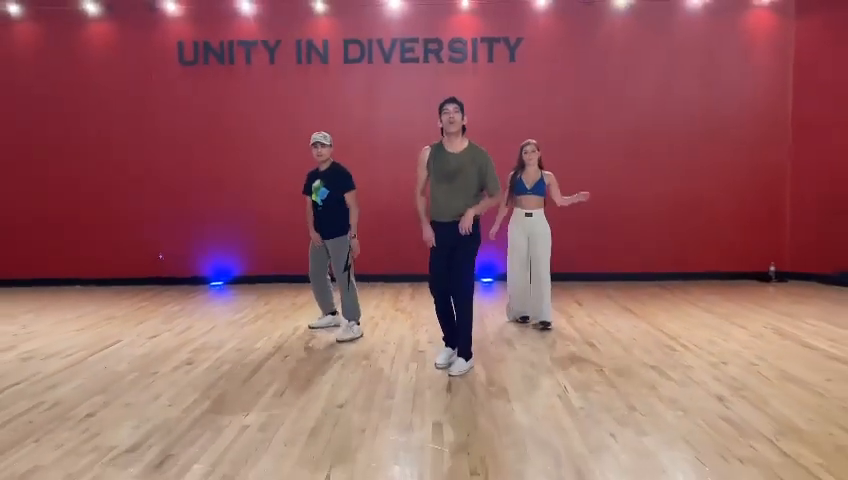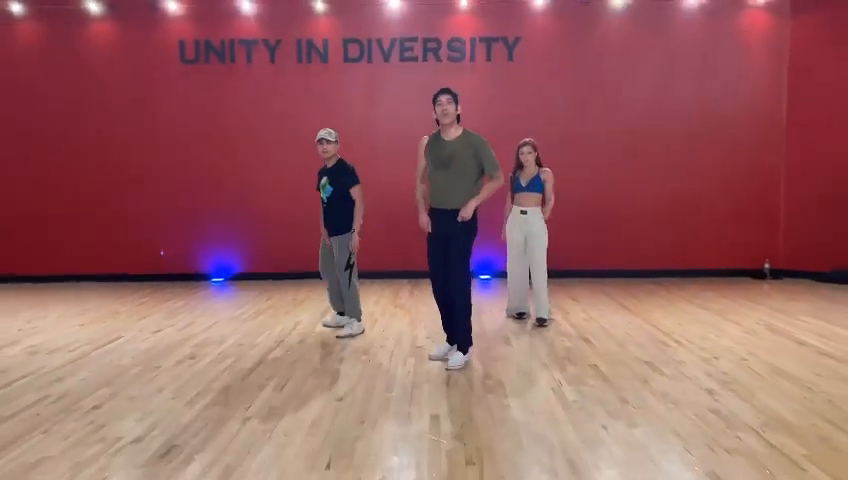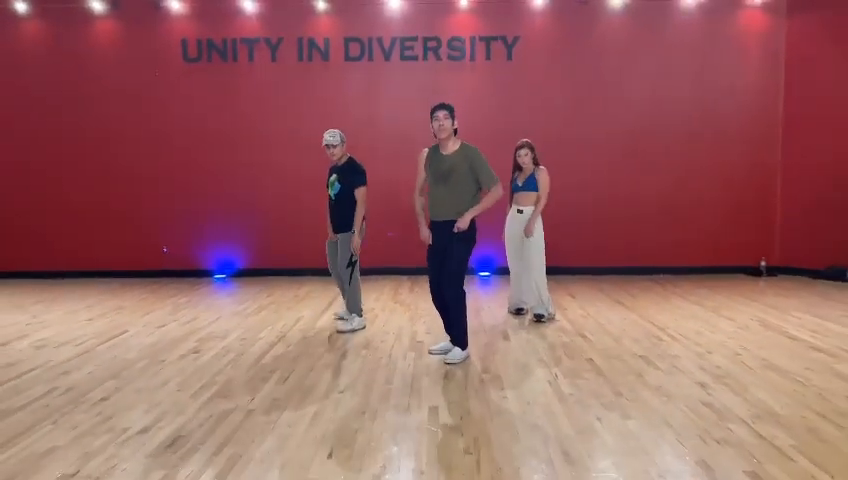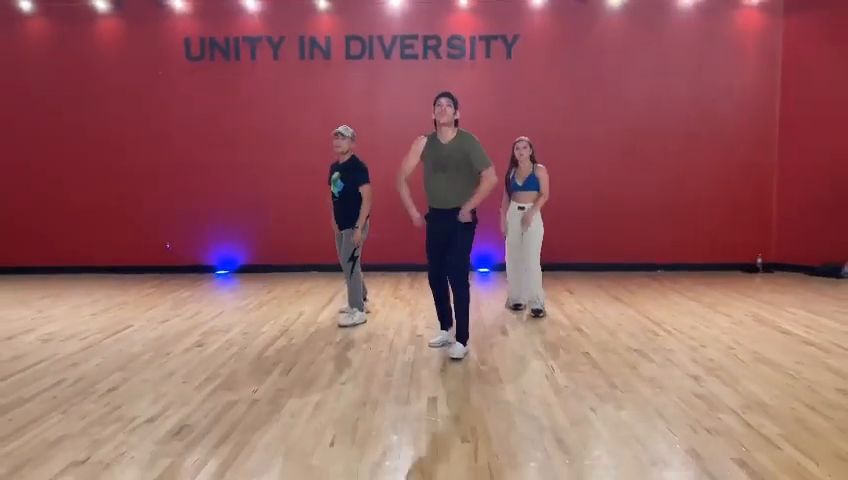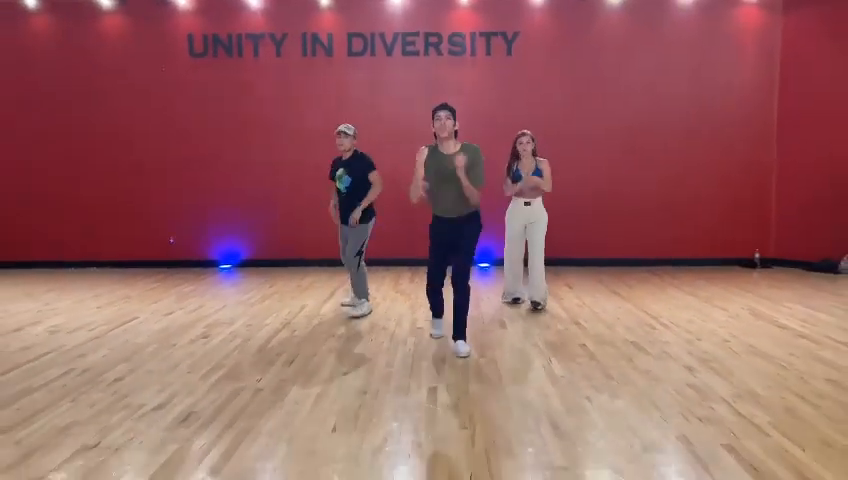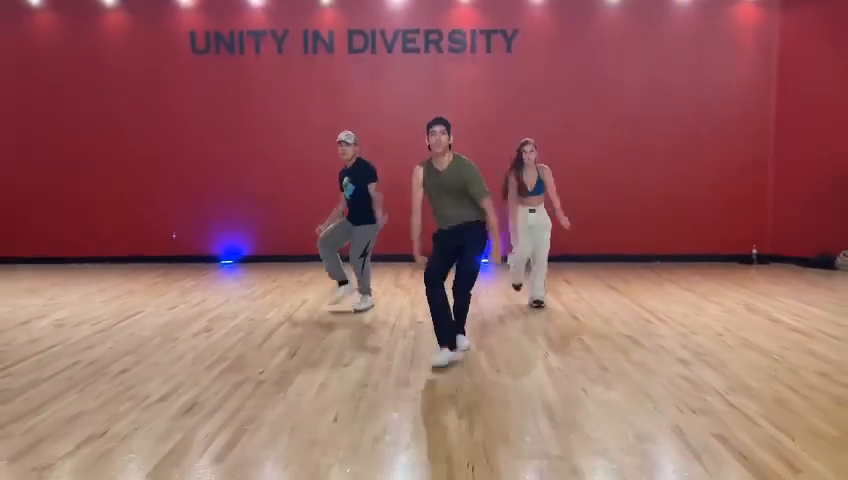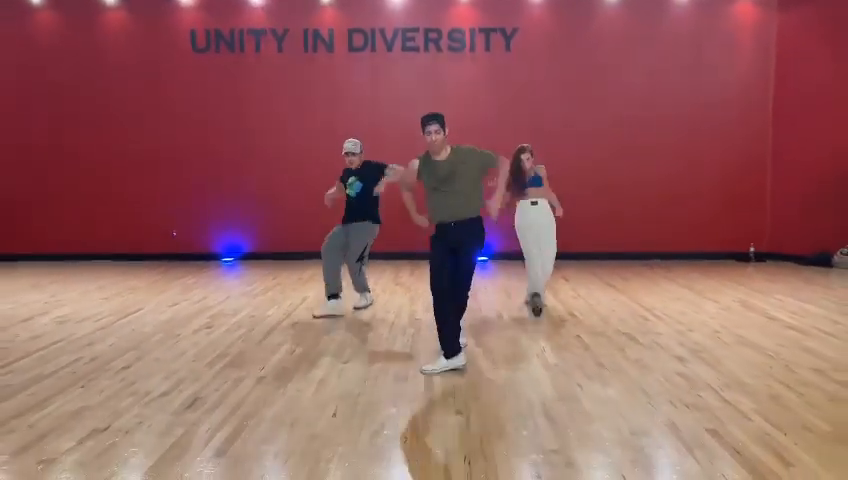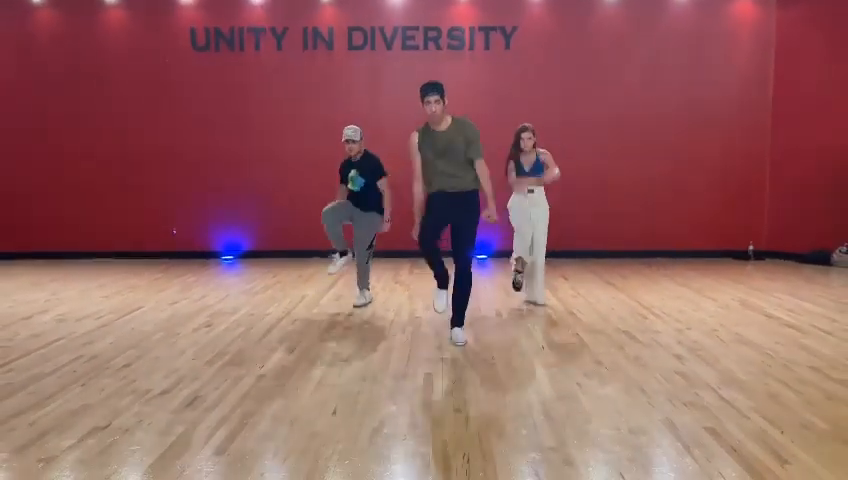
dt=0.2s
person 1, frame 1
left shoulder: (478, 155)
right shoulder: (429, 153)
left elbow: (495, 195)
right elbow: (420, 193)
left wrist: (472, 212)
right wrist: (425, 225)
left hip: (465, 230)
right hip: (438, 230)
left knee: (462, 292)
right knee: (438, 289)
left ankle: (465, 355)
right ankle: (451, 344)
person 1, frame 2
left shoulder: (474, 142)
right shoulder: (427, 143)
left elbow: (497, 178)
right elbow: (420, 181)
left wrist: (473, 202)
right wrist: (421, 212)
left hip: (462, 220)
right hip: (436, 218)
left knee: (458, 279)
right knee: (438, 282)
left ankle: (463, 347)
right ankle: (451, 340)
person 1, frame 3
left shoulder: (471, 155)
right shoulder: (427, 155)
left elbow: (496, 190)
right elbow: (419, 193)
left wrist: (470, 215)
right wrist: (422, 224)
left hip: (461, 230)
right hip: (436, 229)
left knee: (452, 286)
right knee: (437, 288)
left ankle: (461, 345)
right ankle: (453, 338)
person 1, frame 4
left shoulder: (469, 142)
right shoulder: (423, 143)
left elbow: (491, 177)
right elbow: (401, 177)
left wrist: (469, 206)
right wrist: (412, 208)
left hip: (462, 219)
right hip: (435, 217)
left knee: (458, 276)
right knee: (436, 277)
left ankle: (460, 339)
right ankle: (446, 327)
person 1, frame 5
left shoulder: (472, 153)
right shoulder: (425, 154)
left elbow: (475, 199)
right elbow: (415, 191)
left wrist: (461, 173)
right wrist: (418, 189)
left hip: (467, 223)
right hip: (440, 223)
left knee: (459, 279)
right knee: (434, 280)
left ankle: (460, 337)
right ankle: (437, 315)
person 1, frame 6
left shoulder: (465, 167)
right shoulder: (421, 171)
left elbow: (487, 204)
right elbow: (416, 211)
left wrist: (498, 244)
right wrist: (416, 250)
left hip: (473, 231)
right hip: (445, 234)
left knee: (462, 285)
right knee: (431, 279)
left ankle: (459, 331)
right ankle: (447, 346)
person 1, frame 7
left shoulder: (466, 155)
right shoulder: (417, 165)
left elbow: (502, 161)
right elbow: (404, 188)
left wrist: (498, 196)
right wrist: (416, 215)
left hip: (470, 228)
right hip: (442, 231)
left knee: (461, 281)
right knee: (440, 287)
left ankle: (454, 328)
right ankle: (452, 351)
person 1, frame 8
left shoulder: (466, 128)
right shoulder: (418, 137)
left elbow: (481, 167)
right elbow: (418, 179)
left wrist: (491, 204)
right wrist: (416, 220)
left hip: (467, 200)
right hip: (437, 200)
left knee: (464, 262)
right knee: (426, 242)
left ankle: (457, 324)
right ankle: (443, 284)
person 2, frame 1
left shoulder: (341, 174)
right shoulder: (311, 176)
left elbow: (353, 206)
left wrist: (354, 236)
right wrist: (312, 230)
left hip: (340, 235)
right hip: (320, 235)
left knee: (343, 277)
right knee: (315, 274)
left ankle: (354, 324)
right ankle: (330, 314)
person 2, frame 2
left shoulder: (346, 170)
right shoulder: (322, 172)
left elbow: (359, 201)
left wrist: (355, 231)
right wrist: (323, 228)
left hip: (345, 232)
right hip: (330, 232)
left knee: (345, 274)
right knee: (327, 271)
left ankle: (355, 321)
right ankle: (341, 314)
person 2, frame 3
left shoulder: (355, 169)
right shoulder: (333, 170)
left elbow: (361, 202)
left wrist: (356, 232)
right wrist: (329, 226)
left hip: (350, 230)
right hip: (336, 229)
left knee: (348, 270)
right knee: (335, 268)
left ankle: (357, 317)
right ankle: (352, 308)
person 2, frame 4
left shoulder: (358, 167)
right shoulder: (335, 167)
left elbow: (367, 199)
left wrist: (358, 229)
right wrist: (334, 221)
left hip: (355, 225)
right hip: (341, 224)
left knee: (350, 264)
right knee: (347, 264)
left ankle: (358, 311)
right ankle: (360, 301)
person 2, frame 5
left shoulder: (363, 161)
right shoulder: (336, 163)
left elbow: (377, 184)
left wrist: (360, 208)
right wrist: (333, 207)
left hip: (361, 219)
right hip: (345, 218)
left knee: (354, 258)
right knee: (347, 257)
left ankle: (363, 301)
right ankle: (360, 296)
person 2, frame 6
left shoulder: (365, 168)
right shoulder: (344, 173)
left elbow: (375, 194)
left wrist: (379, 214)
right wrist: (327, 223)
left hip: (368, 222)
right hip: (351, 220)
left knee: (359, 258)
right knee: (325, 243)
left ankle: (366, 297)
right ankle: (344, 284)
person 2, frame 7
left shoulder: (373, 168)
right shoulder: (346, 173)
left elbow: (399, 171)
right elbow: (338, 188)
left wrist: (383, 181)
right wrist: (331, 193)
left hip: (366, 223)
right hip: (347, 224)
left knee: (354, 260)
right knee: (328, 252)
left ankle: (365, 295)
right ankle: (334, 301)
person 2, frame 8
left shoulder: (373, 162)
right shoulder: (345, 165)
left elbow: (385, 192)
left wrist: (386, 219)
right wrist: (337, 208)
left hip: (371, 212)
right hip: (351, 206)
left knee: (363, 252)
right knee: (328, 215)
left ankle: (364, 291)
right ankle: (342, 254)
person 3, frame 1
left shoulder: (548, 177)
right shoulder: (514, 176)
left elbow: (559, 201)
right elbow: (506, 202)
left wrist: (578, 198)
right wrist: (496, 224)
left hip: (539, 223)
right hip: (517, 222)
left knee: (541, 269)
right knee: (518, 268)
left ankle: (543, 315)
right ankle: (520, 310)
person 3, frame 2
left shoulder: (545, 173)
right shoulder: (515, 174)
left elbow: (549, 198)
right elbow: (509, 201)
left wrist: (548, 210)
right wrist: (505, 225)
left hip: (535, 220)
right hip: (515, 220)
left knee: (538, 266)
right knee: (516, 266)
left ankle: (542, 311)
right ankle: (518, 307)
person 3, frame 3
left shoulder: (541, 172)
right shoulder: (515, 175)
left elbow: (543, 198)
left wrist: (532, 221)
right wrist: (506, 226)
left hip: (532, 219)
right hip: (513, 219)
left knee: (535, 264)
right knee: (516, 263)
left ankle: (540, 308)
right ankle: (519, 303)
person 3, frame 4
left shoulder: (540, 170)
right shoulder: (511, 172)
left elbow: (545, 195)
right elbow: (505, 198)
left wrist: (531, 212)
right wrist: (504, 218)
left hip: (533, 217)
right hip: (513, 215)
left knee: (532, 260)
right knee: (514, 259)
left ankle: (537, 303)
right ankle: (517, 298)
person 3, frame 5
left shoulder: (542, 163)
right shoulder: (512, 166)
left elbow: (548, 186)
right elbow: (507, 191)
left wrist: (535, 180)
right wrist: (523, 182)
left hip: (537, 211)
right hip: (516, 211)
left knee: (537, 253)
right knee: (513, 253)
left ankle: (538, 297)
right ankle: (514, 294)
person 3, frame 6
left shoulder: (545, 171)
right shoulder: (514, 174)
left elbow: (552, 194)
right elbow: (511, 200)
left wrist: (560, 214)
right wrist: (514, 221)
left hip: (541, 217)
right hip: (521, 216)
left knee: (541, 257)
right knee: (521, 253)
left ankle: (537, 295)
right ankle: (517, 277)
person 3, frame 7
left shoulder: (540, 171)
right shoulder: (514, 177)
left elbow: (548, 191)
right elbow: (507, 196)
left wrist: (557, 207)
left hip: (544, 214)
right hip: (524, 215)
left knee: (547, 255)
right knee: (533, 255)
left ankle: (536, 293)
right ankle: (534, 293)
person 3, frame 8
left shoulder: (543, 154)
right shoulder: (513, 159)
left elbow: (555, 171)
right elbow: (512, 181)
left wrist: (551, 175)
left hip: (539, 201)
right hip: (519, 200)
left knee: (539, 247)
right knee: (523, 233)
left ankle: (535, 295)
